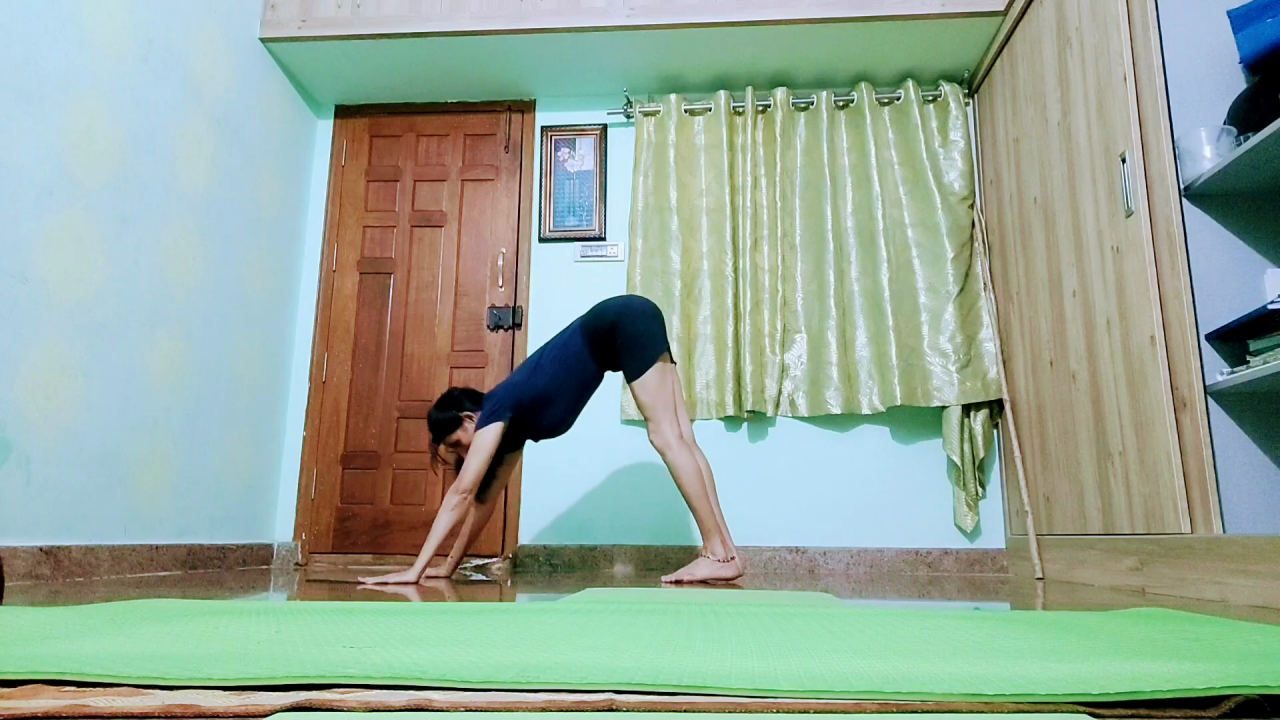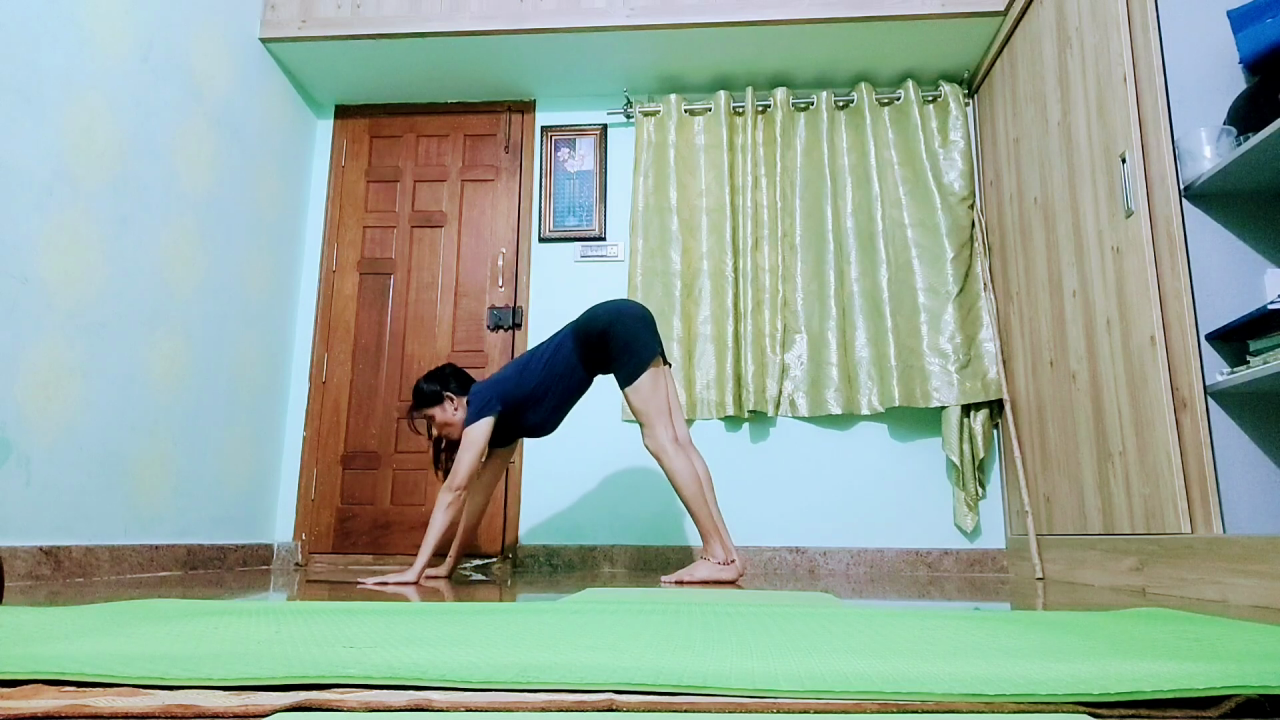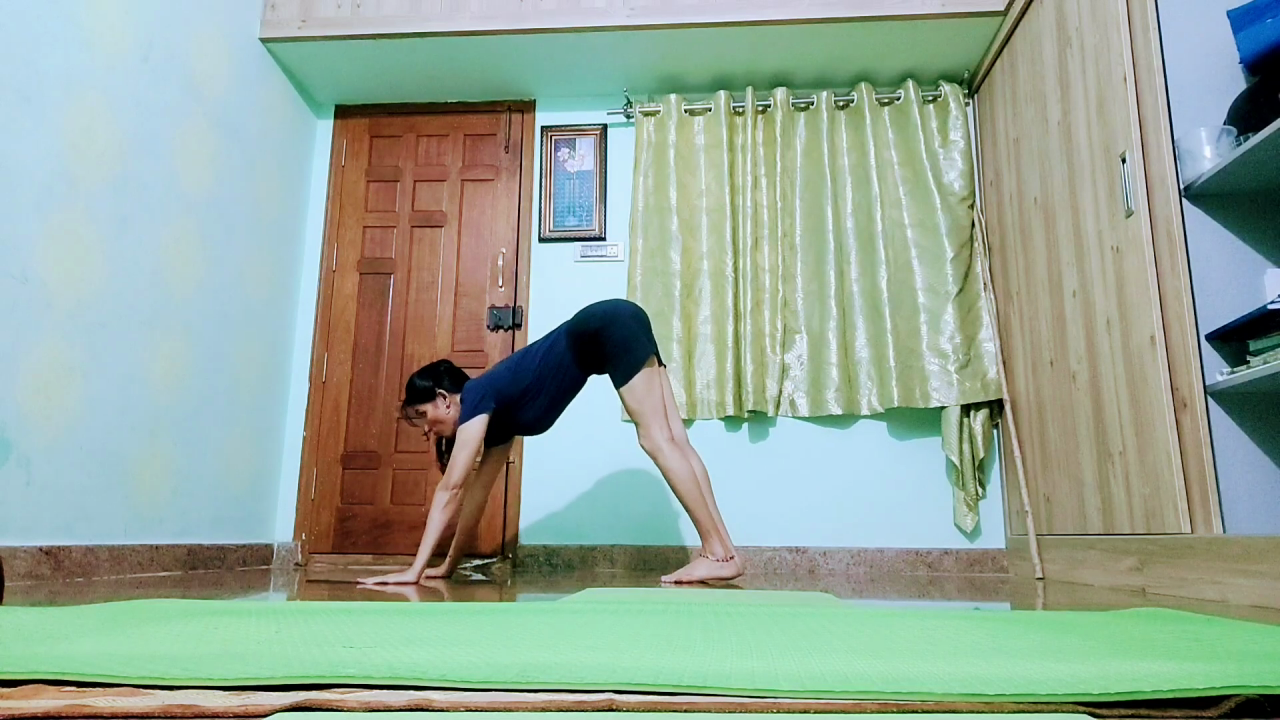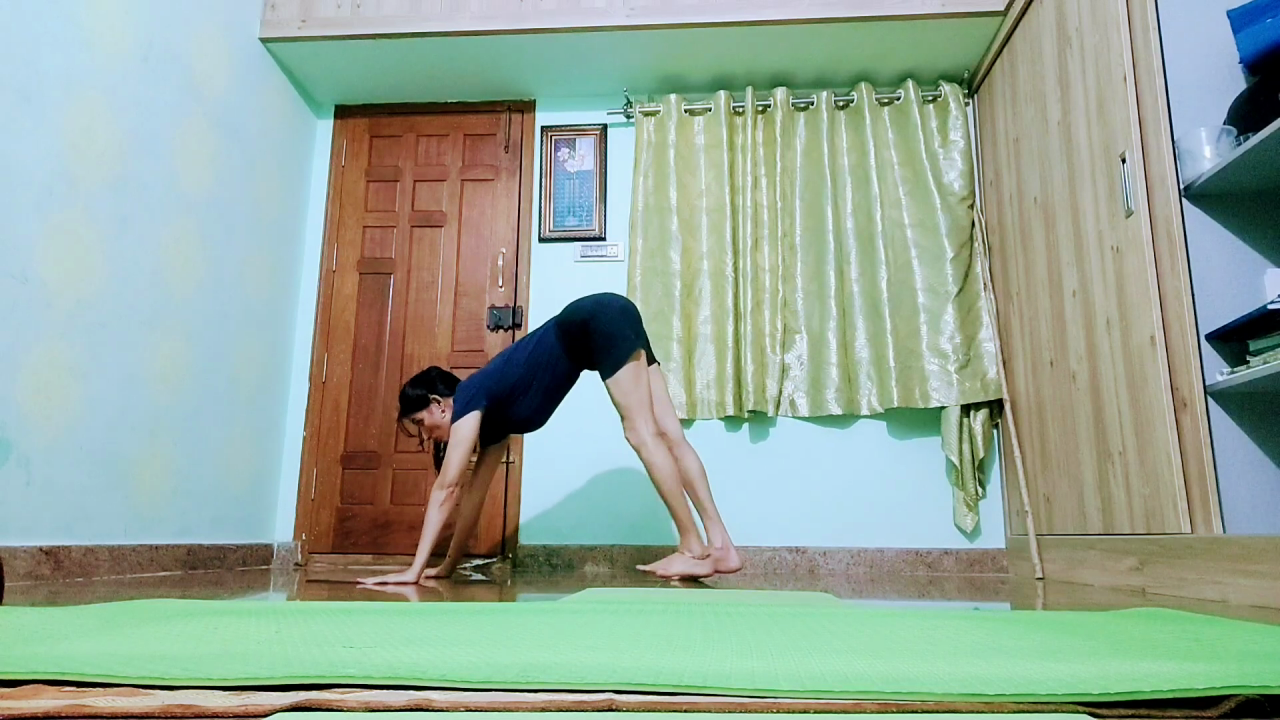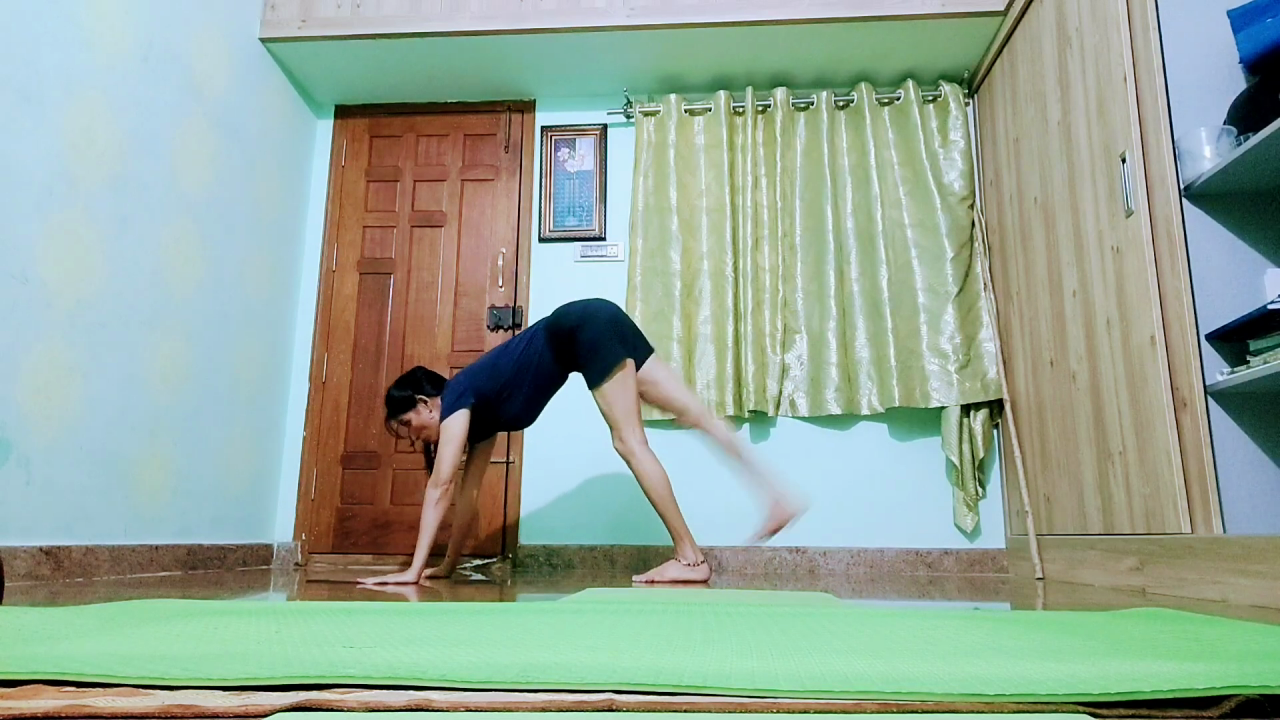
dt=0.3s
person 1, frame 1
left shoulder: (496, 411)
right shoulder: (513, 424)
left elbow: (462, 493)
right elbow: (486, 496)
left wrist: (416, 570)
right wrist: (449, 565)
left hip: (625, 324)
right hip: (621, 330)
left knee: (667, 437)
right knee: (681, 438)
left ankle: (718, 555)
right ankle: (726, 551)
person 1, frame 2
left shoulder: (483, 402)
right shoulder: (503, 418)
left elbow: (455, 489)
right elbow: (480, 490)
left wrist: (415, 569)
right wrist: (449, 563)
left hip: (616, 328)
right hip: (617, 332)
left knee: (661, 441)
right knee: (678, 441)
left ankle: (718, 557)
right ankle: (726, 553)
person 1, frame 3
left shoulder: (476, 400)
right shoulder: (497, 415)
left elbow: (452, 487)
right elbow: (477, 488)
left wrist: (416, 569)
right wrist: (449, 564)
left hip: (611, 327)
right hip: (608, 334)
left knee: (658, 440)
right knee: (674, 439)
left ankle: (718, 553)
right ankle: (724, 550)
person 1, frame 4
left shoulder: (468, 400)
right shoulder: (493, 416)
left elbow: (448, 487)
right elbow: (474, 489)
left wrist: (416, 568)
right wrist: (448, 565)
left hip: (600, 320)
right hip: (602, 327)
left knee: (643, 435)
right knee: (668, 434)
left ankle: (693, 548)
right ankle: (720, 547)
person 1, frame 5
left shoulder: (454, 403)
right shoulder: (475, 413)
left elbow: (442, 487)
right elbow: (467, 488)
left wrist: (412, 567)
right wrist: (449, 563)
left hip: (586, 328)
right hip: (586, 325)
left knee: (631, 443)
right knee: (693, 410)
left ankle: (689, 557)
right ankle: (775, 496)
